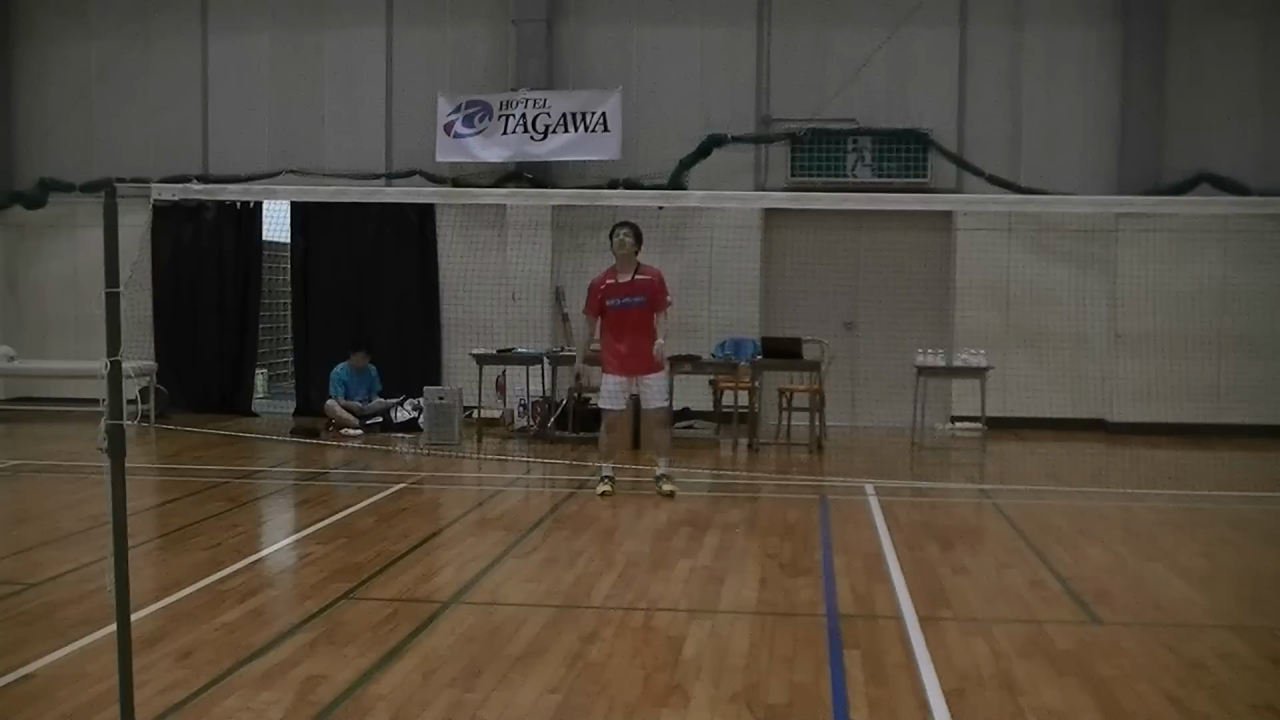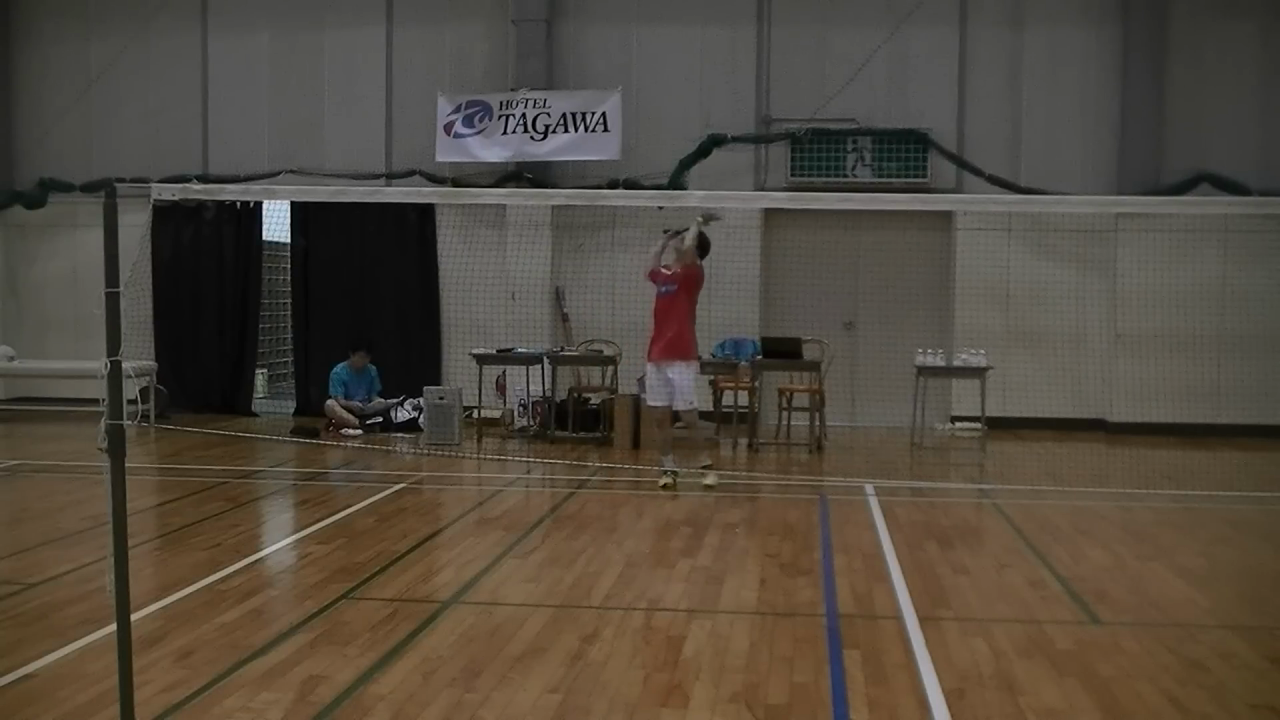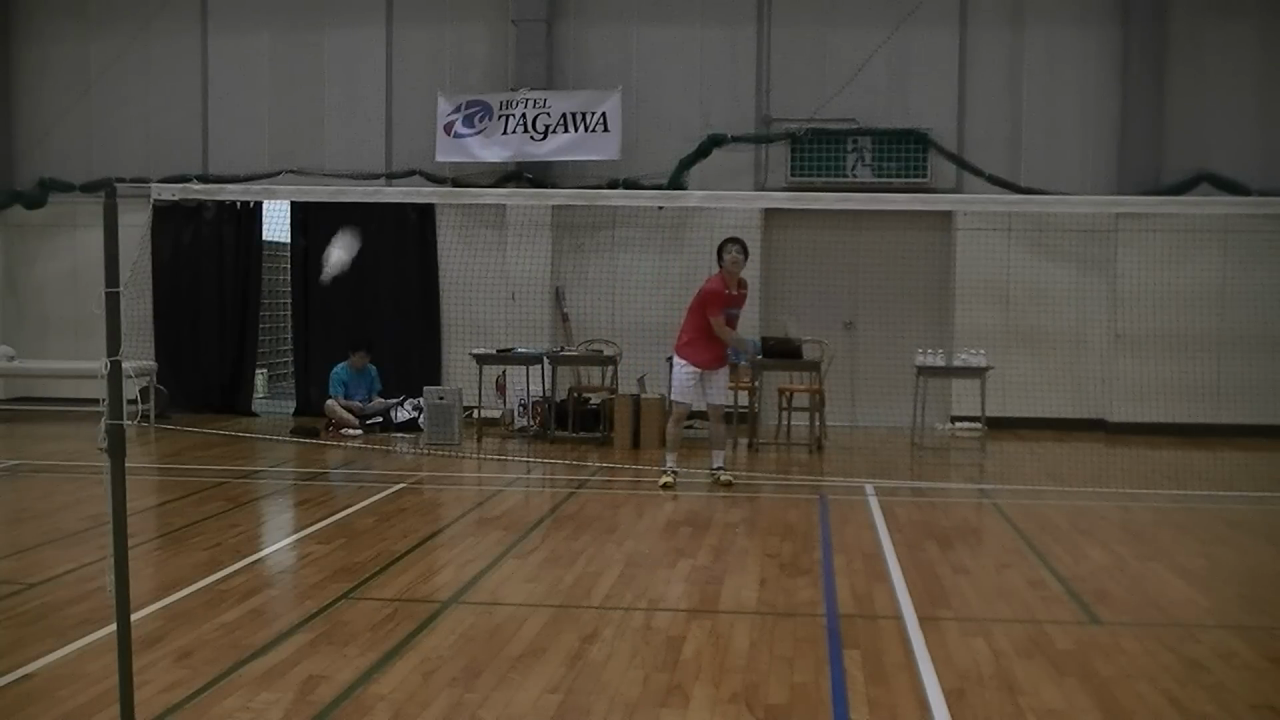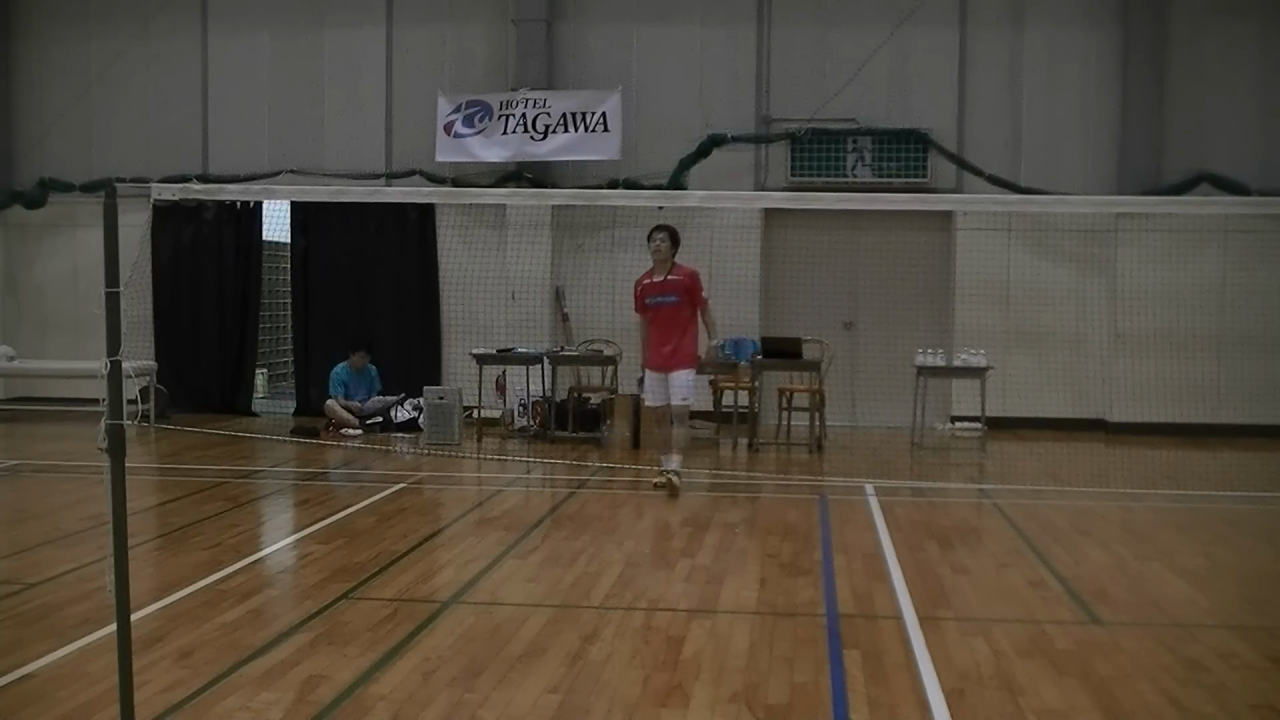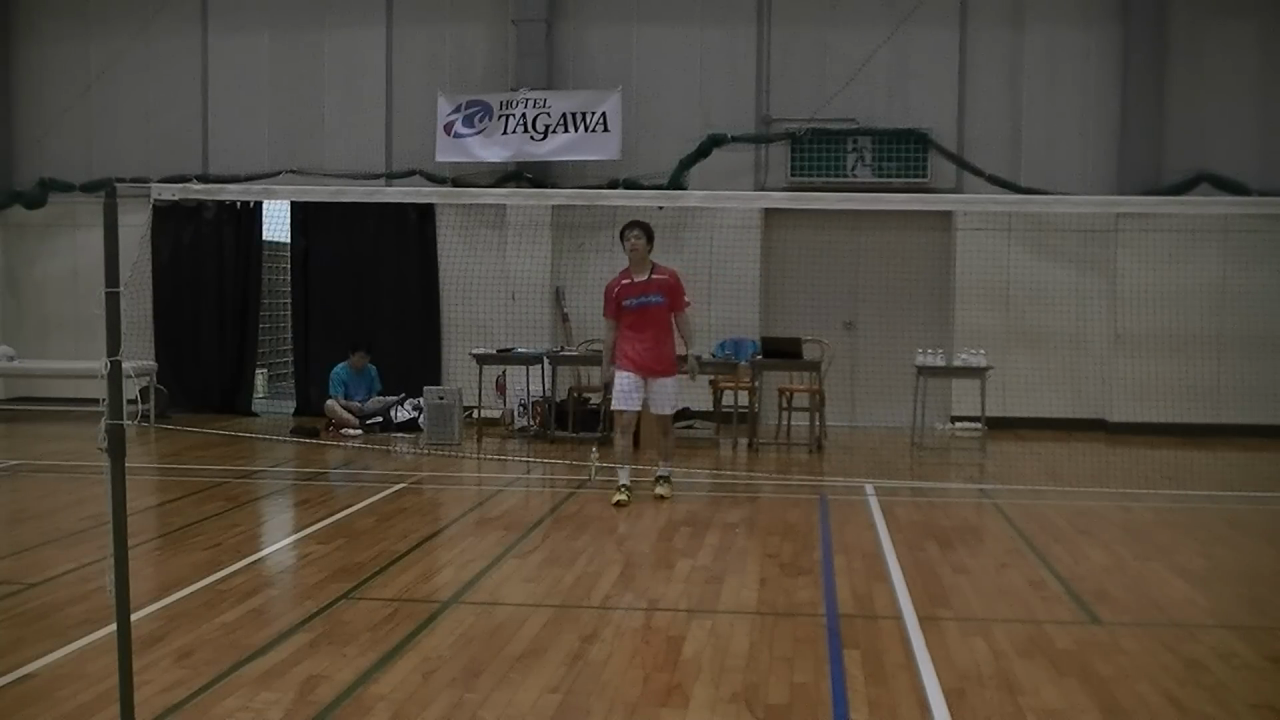
dt=1s
person 1, frame 1
left shoulder: (653, 278)
right shoulder: (599, 284)
left elbow: (661, 314)
right elbow: (590, 324)
left wrist: (661, 340)
right wrist: (580, 358)
left hip: (649, 363)
right hip: (614, 363)
left knee: (658, 417)
right knee: (611, 420)
left ankle: (663, 474)
right ankle: (606, 475)
person 1, frame 2
left shoulder: (693, 272)
right shoulder: (662, 273)
left elbow: (687, 251)
right elbow: (651, 272)
left wrist: (697, 226)
right wrist: (667, 240)
left hip: (683, 356)
right hip: (657, 355)
left knee: (688, 415)
right knee: (660, 416)
left ankle: (705, 464)
right ankle: (668, 468)
person 1, frame 3
left shoulder: (742, 287)
right shoulder: (712, 288)
right elbow: (719, 330)
left wrist: (740, 341)
right wrist: (743, 345)
left hip: (718, 360)
right hip: (689, 356)
left knee: (717, 413)
right knee: (679, 413)
left ankle: (718, 467)
right ankle: (670, 468)
person 1, frame 4
left shoulder: (688, 276)
right shoulder: (642, 284)
left elbow: (704, 310)
left wrist: (713, 341)
right wrist: (643, 356)
left hip: (683, 359)
right hip: (654, 360)
left knee: (680, 414)
right knee: (658, 416)
left ankle: (675, 471)
right ankle: (665, 467)
person 1, frame 5
left shoulder: (669, 278)
right shoulder: (615, 286)
left elbow: (680, 317)
right elbow: (611, 328)
left wrist: (691, 352)
right wrist: (606, 365)
left hip: (664, 365)
right hip: (627, 365)
left knee: (664, 423)
right knee: (623, 421)
left ankle: (663, 475)
right ankle: (623, 484)
